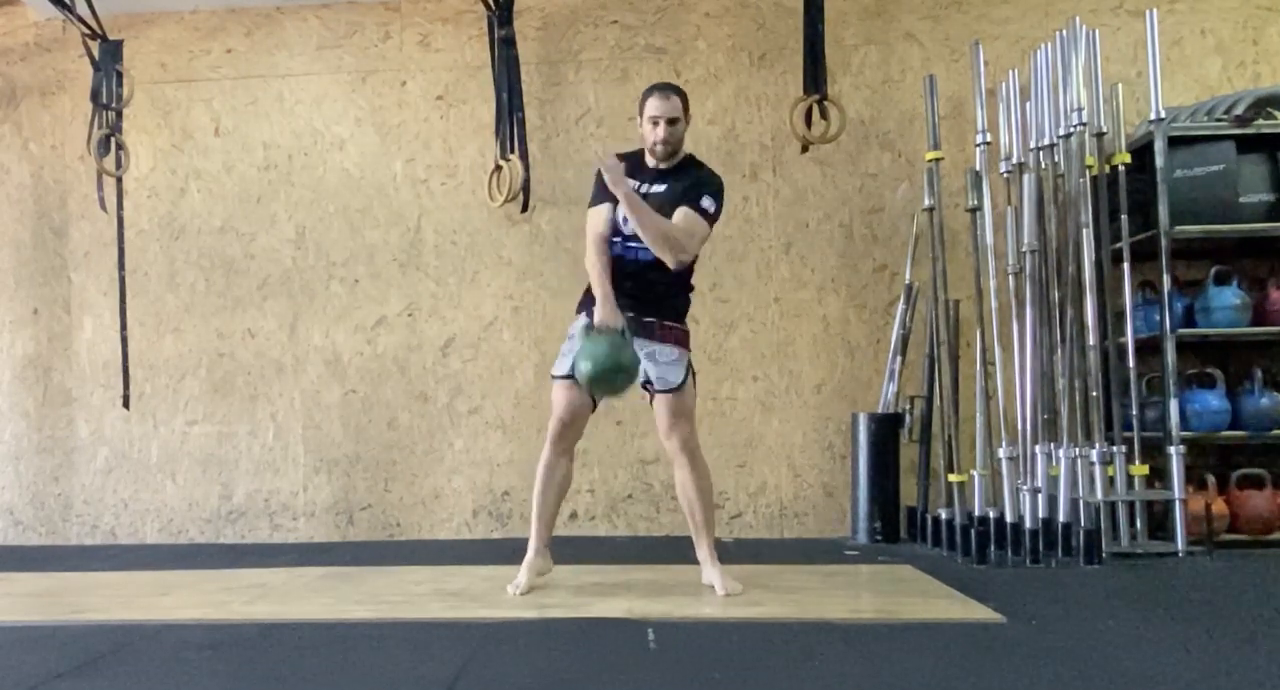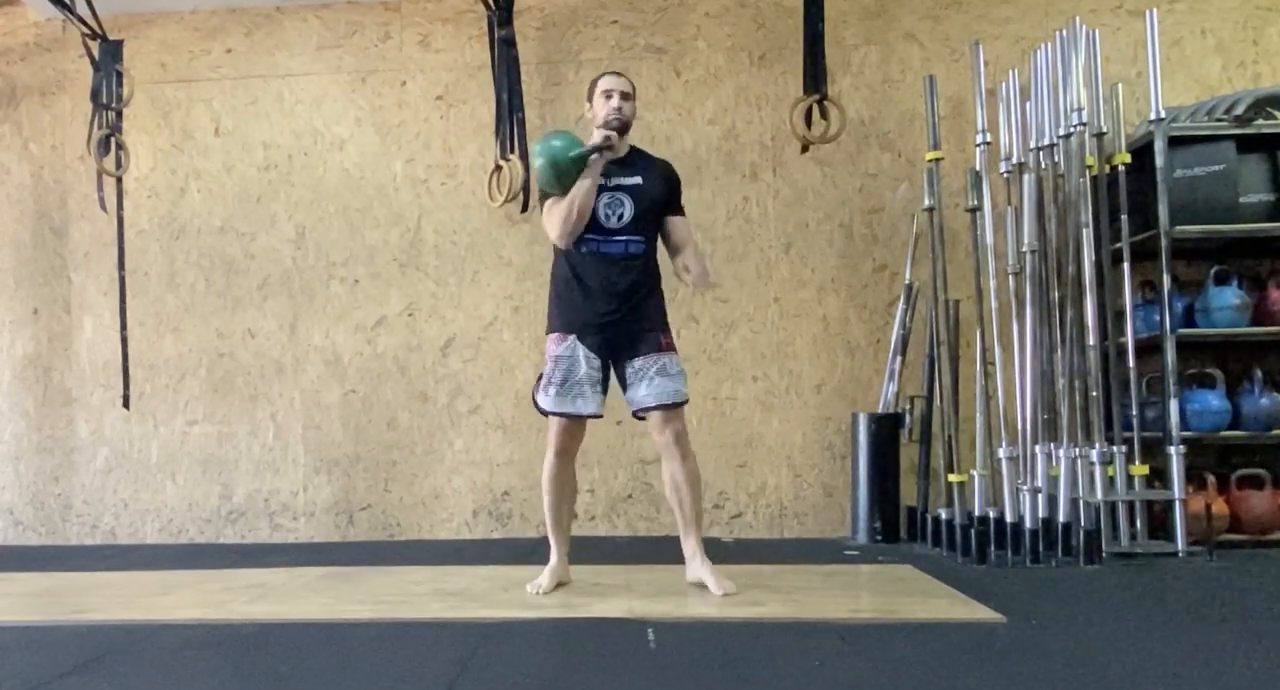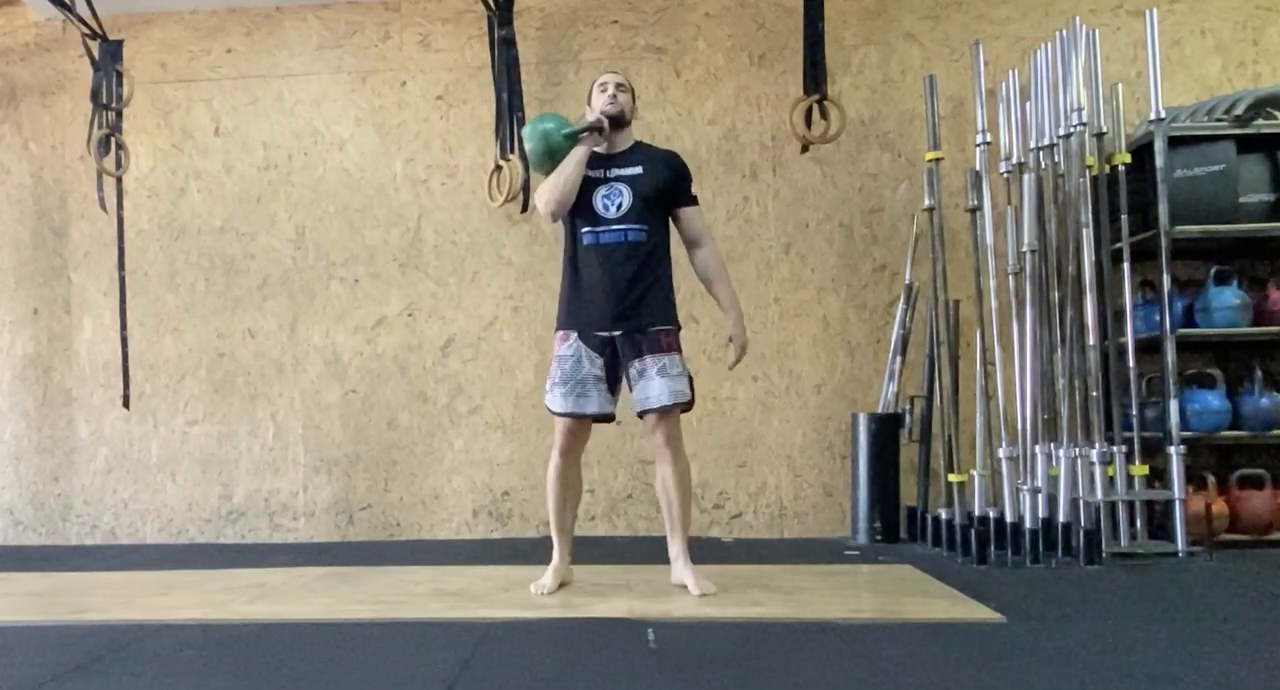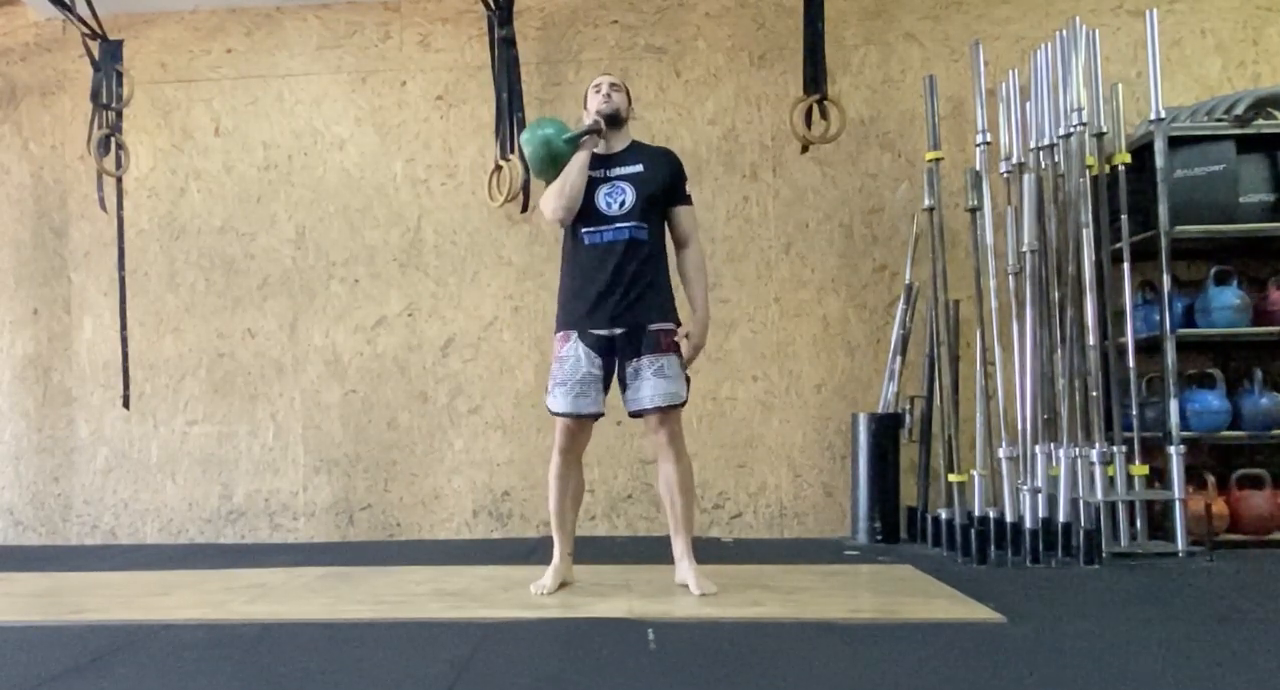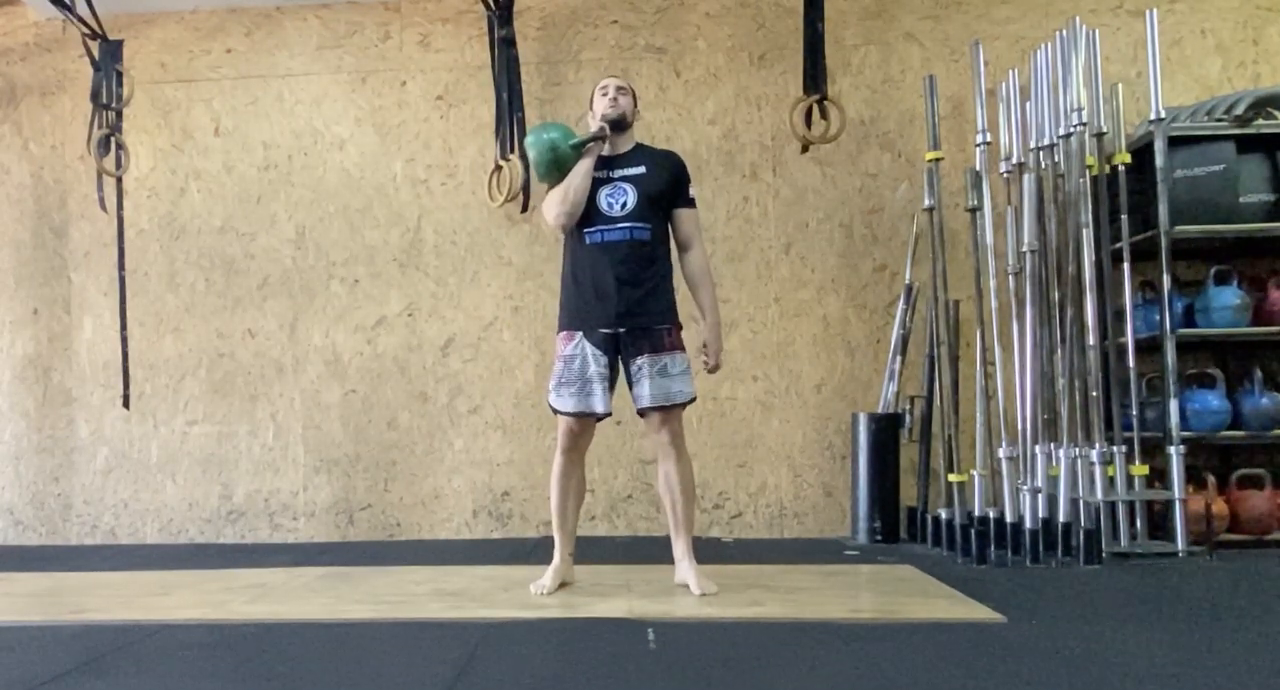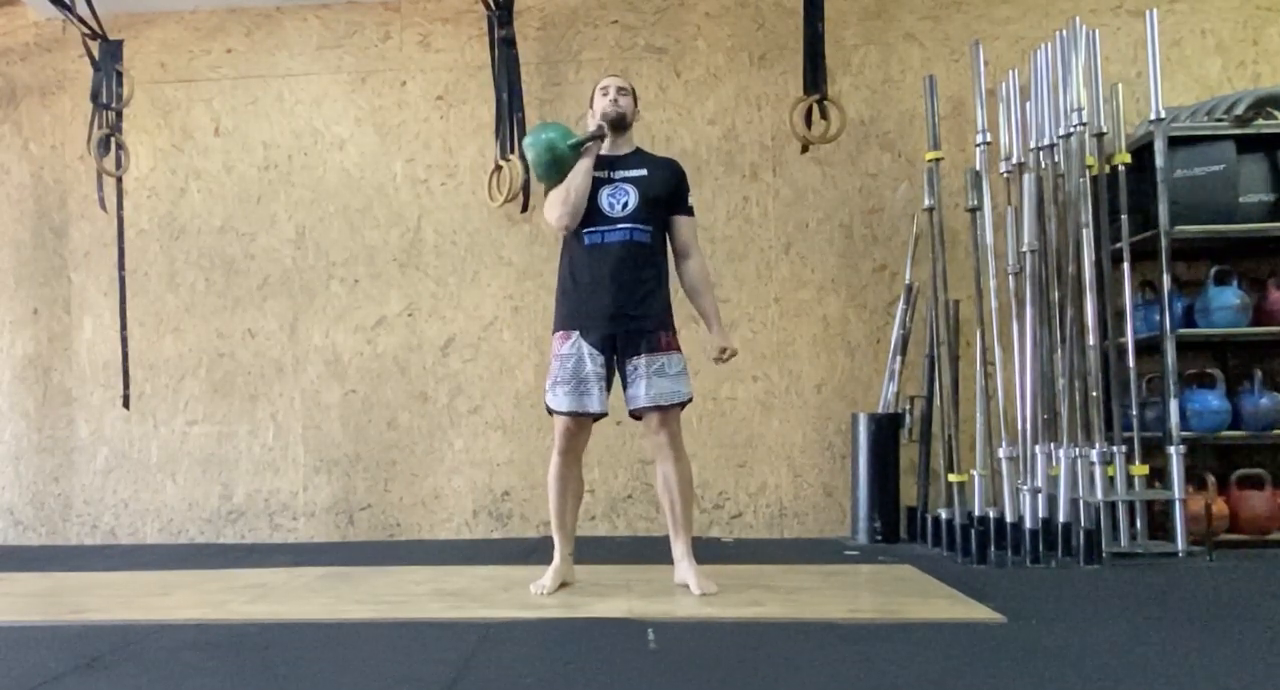
dt=0.5s
person 1, frame 1
left shoulder: (703, 183)
right shoulder: (613, 170)
left elbow: (677, 251)
right elbow: (595, 239)
left wrist: (626, 192)
right wrist: (604, 303)
left hip: (659, 320)
right hip: (599, 312)
left knee: (680, 438)
right knee: (560, 428)
left ankle: (710, 563)
right ankle: (536, 555)
person 1, frame 2
left shoulder: (660, 173)
left elbow: (683, 249)
right elbow: (561, 235)
left wrist: (694, 269)
right wrist: (595, 166)
left hip: (644, 326)
right hip: (575, 326)
left knee: (672, 436)
right knee: (561, 442)
left ankle: (697, 559)
right ankle: (558, 561)
person 1, frame 3
left shoulder: (665, 164)
right shoulder: (569, 160)
left elbow: (700, 244)
right elbow: (549, 206)
left wrist: (732, 312)
right wrist: (585, 142)
left hip: (651, 324)
right hip: (582, 324)
left knee: (666, 435)
right knee: (567, 440)
left ankle: (681, 560)
right ankle: (560, 560)
person 1, frame 4
left shoulder: (662, 162)
right shoulder: (569, 162)
left elbow: (687, 244)
right elbow: (557, 211)
left wrist: (699, 316)
right wrist: (585, 147)
left hip: (650, 322)
right hip: (582, 323)
left knee: (667, 434)
right knee: (567, 440)
left ankle: (685, 561)
right ankle: (561, 560)
person 1, frame 5
left shoulder: (666, 165)
right shoulder: (572, 163)
left elbow: (691, 248)
right elbow: (560, 217)
left wrist: (711, 321)
right wrist: (591, 150)
left hip: (653, 322)
right hip: (584, 323)
left knee: (668, 434)
right knee: (570, 439)
left ankle: (685, 560)
right ankle: (561, 560)
person 1, frame 6
left shoulder: (665, 171)
right shoulder: (572, 165)
left elbow: (688, 256)
right elbow: (561, 218)
left wrist: (716, 326)
right wrist: (589, 151)
left hip: (648, 325)
right hip: (579, 324)
left knee: (666, 435)
right knee: (567, 438)
left ankle: (684, 560)
right ankle: (561, 560)
